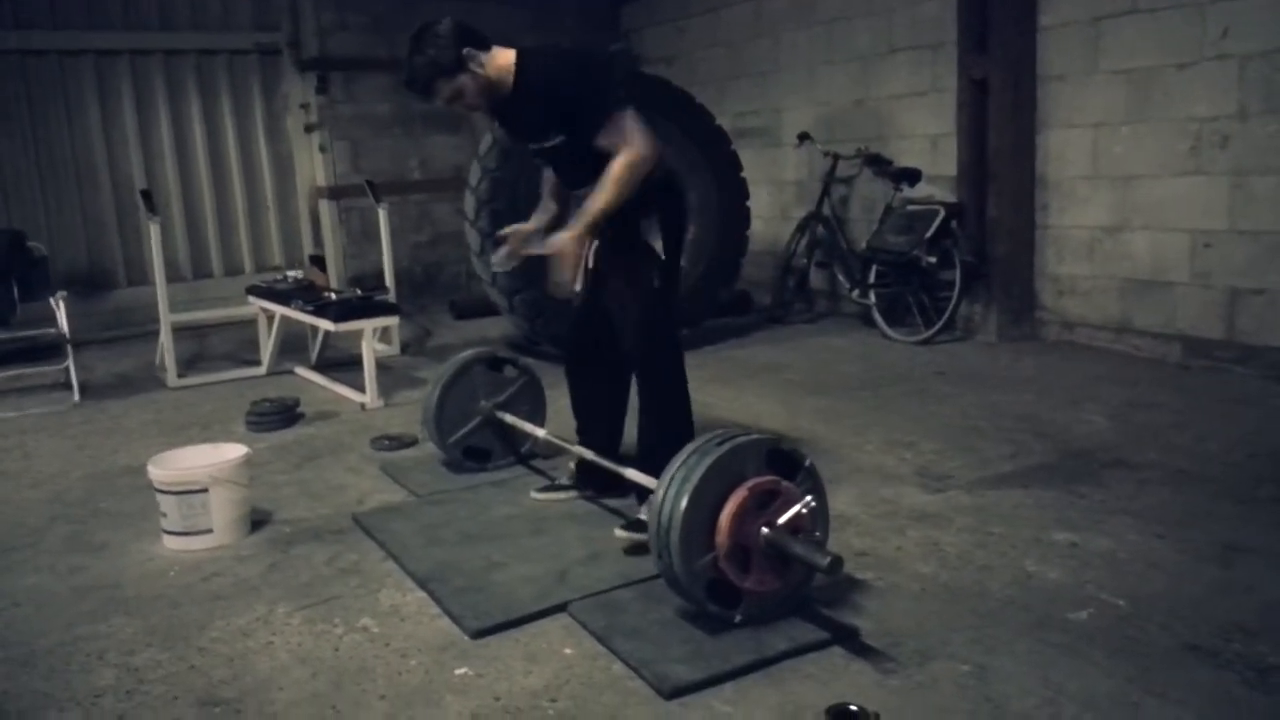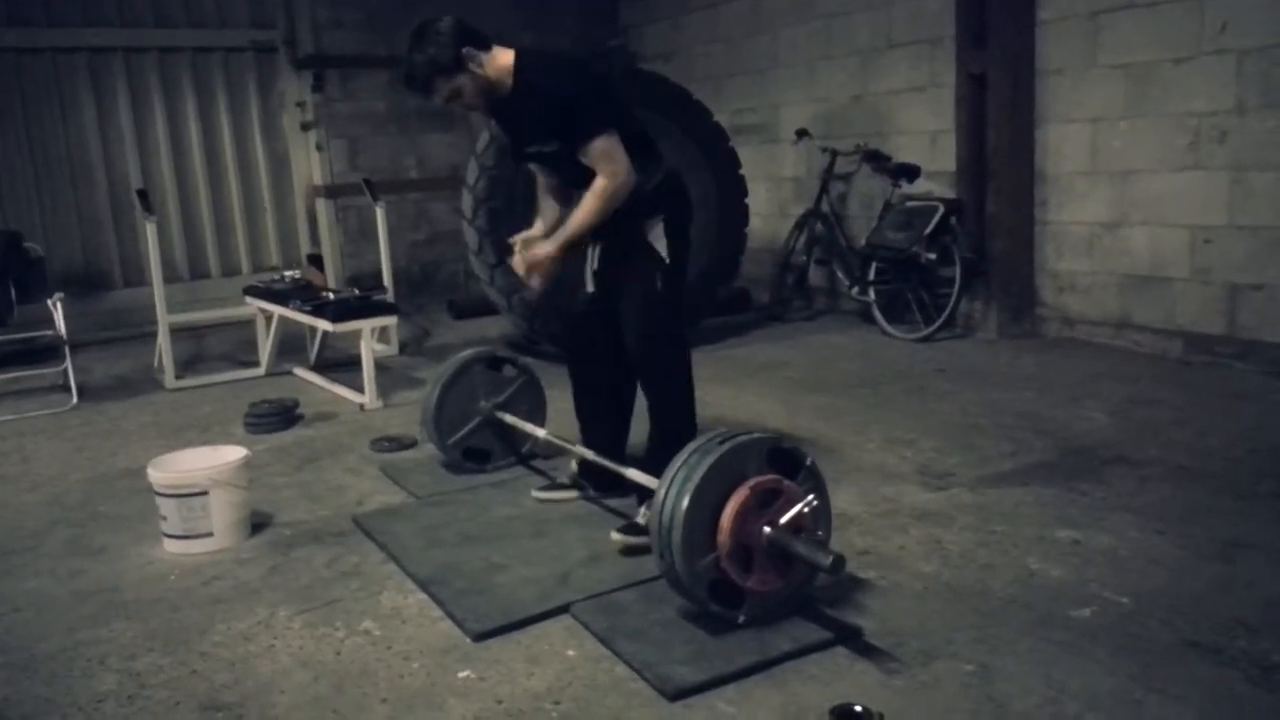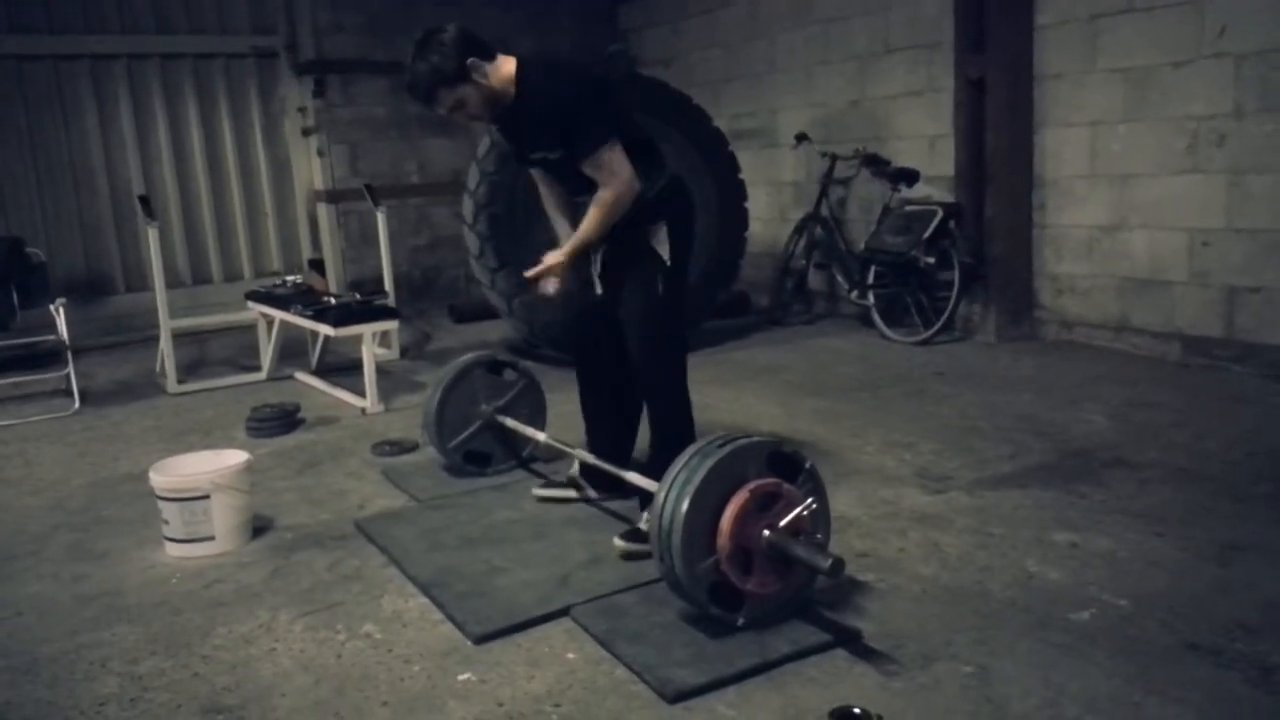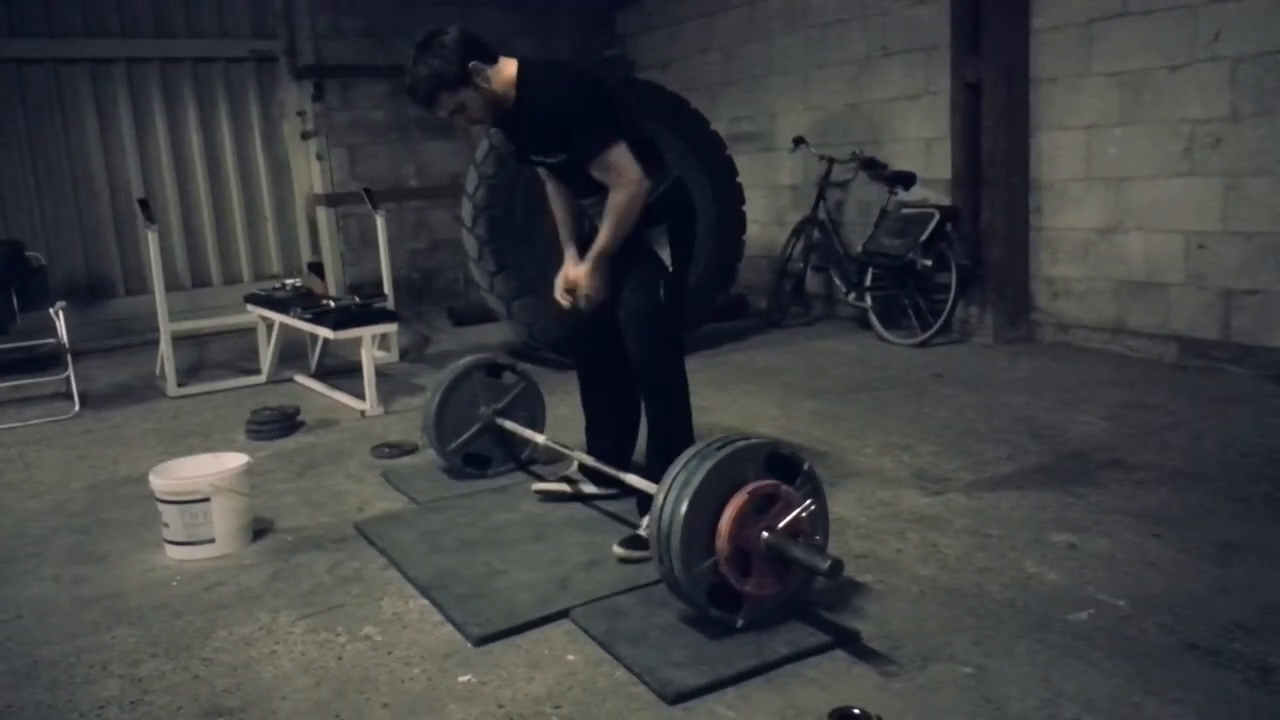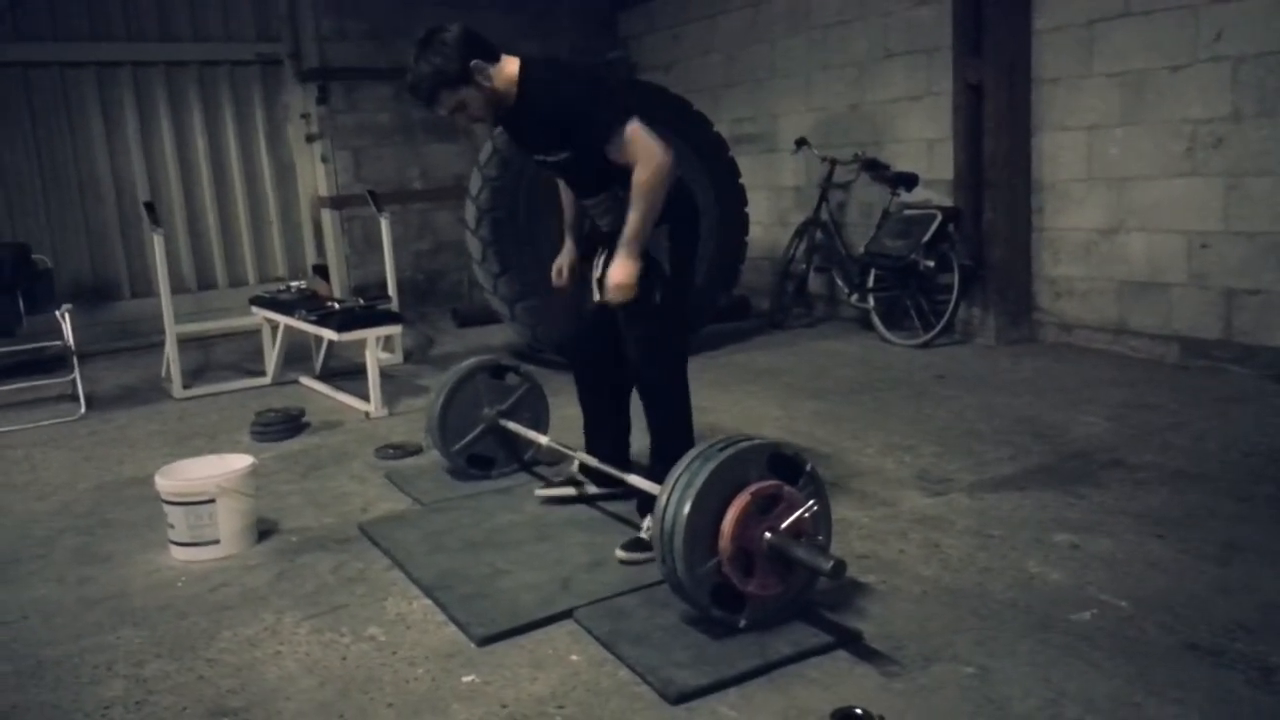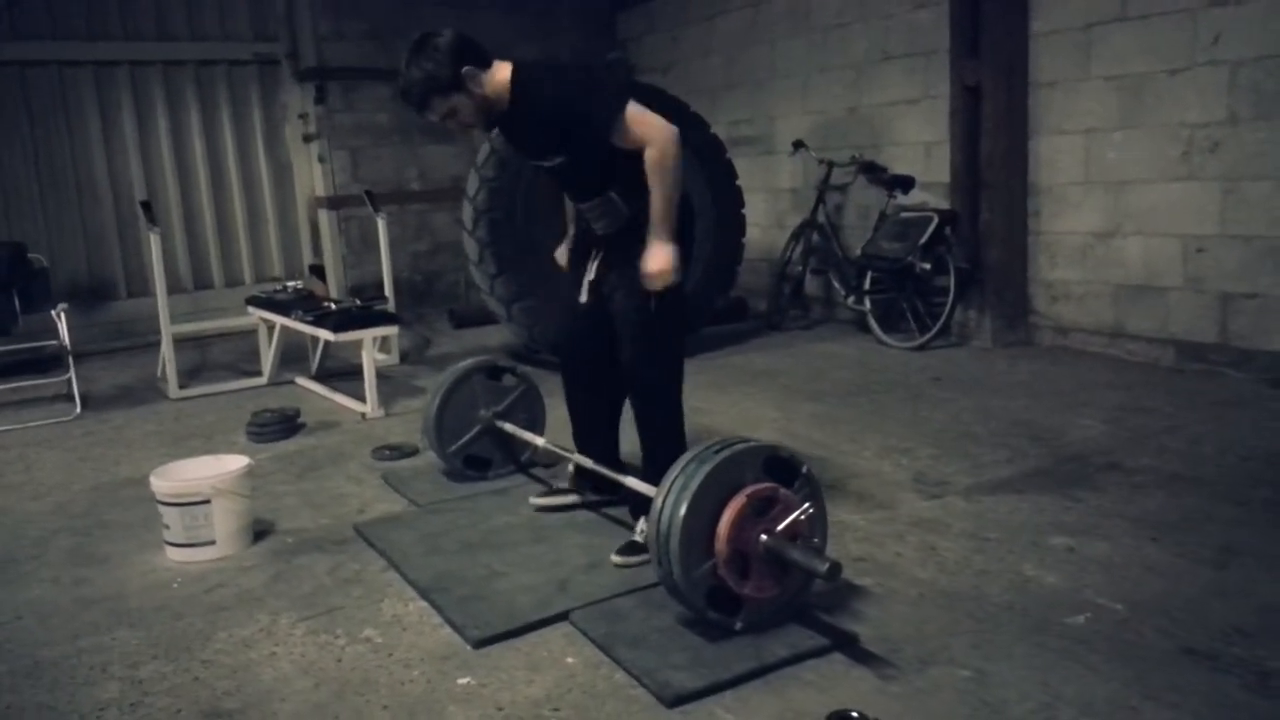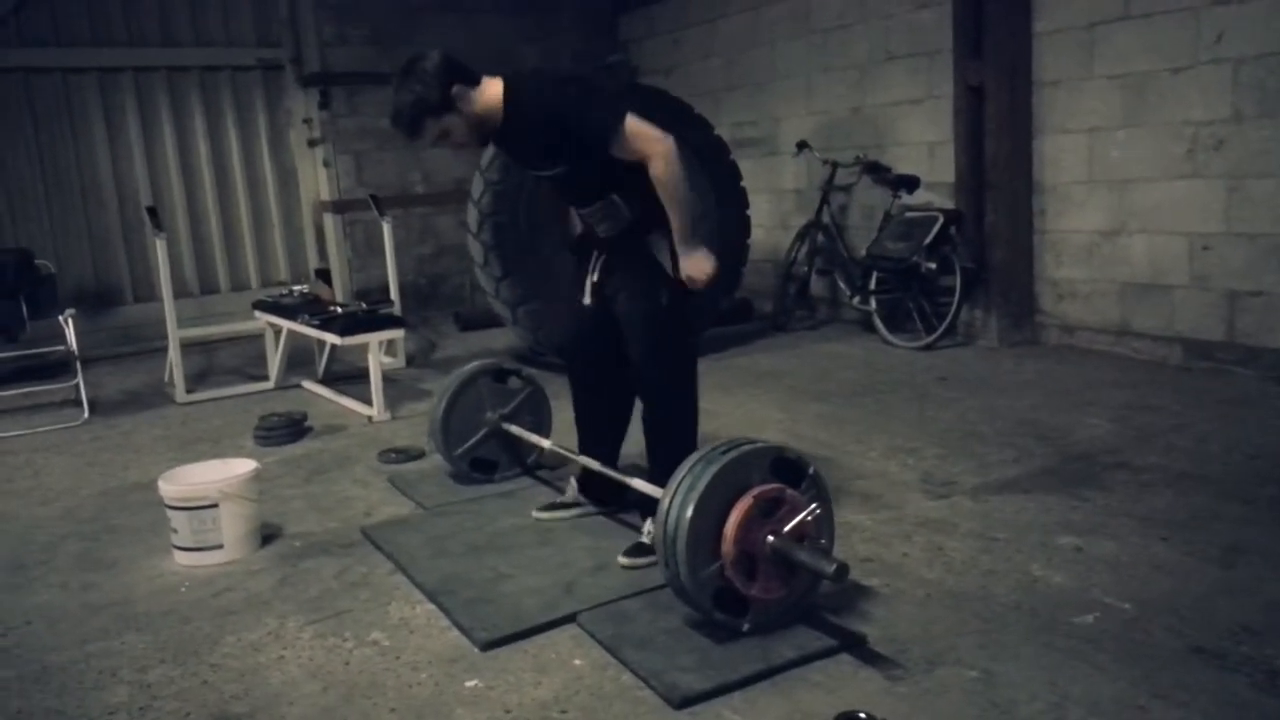
dt=0.1s
person 1, frame 1
left shoulder: (558, 75)
right shoulder: (506, 103)
left elbow: (638, 149)
left wrist: (579, 231)
right wrist: (537, 224)
left hip: (644, 215)
right hip: (599, 221)
left knee: (647, 347)
right knee: (586, 346)
right ankle: (597, 470)
person 1, frame 2
left shoulder: (556, 80)
right shoulder: (505, 104)
left elbow: (618, 174)
left wrist: (555, 247)
right wrist: (542, 230)
left hip: (649, 214)
right hip: (604, 220)
left knee: (652, 351)
right knee: (587, 344)
right ankle: (600, 470)
person 1, frame 3
left shoulder: (558, 91)
right shoulder: (508, 111)
left elbow: (621, 183)
left wrist: (568, 254)
right wrist: (565, 244)
left hip: (653, 217)
right hip: (607, 222)
left knee: (653, 355)
right knee: (593, 347)
right ankle: (604, 471)
person 1, frame 4
left shoulder: (560, 93)
right shoulder: (511, 112)
left elbow: (631, 185)
left wrist: (593, 265)
right wrist: (571, 257)
left hip: (655, 221)
right hip: (608, 227)
left knee: (651, 359)
right knee: (595, 348)
right ankle: (603, 469)
person 1, frame 5
left shoulder: (560, 88)
right shoulder: (515, 110)
left elbow: (654, 159)
left wrist: (629, 255)
right wrist: (571, 244)
left hip: (650, 231)
right hip: (609, 229)
left knee: (653, 362)
right knee: (591, 350)
right ankle: (605, 467)
person 1, frame 6
left shoulder: (554, 90)
right shoulder: (510, 113)
left elbow: (661, 137)
left wrist: (662, 241)
right wrist: (574, 237)
left hip: (643, 234)
right hip: (605, 232)
left knee: (645, 366)
right knee: (580, 353)
right ankle: (594, 476)
person 1, frame 7
left shoulder: (547, 100)
right shoulder: (503, 123)
left elbow: (659, 148)
left wrist: (689, 246)
right wrist: (585, 253)
left hip: (650, 234)
right hip: (606, 242)
left knee: (656, 368)
right knee: (586, 355)
right ankle: (598, 487)
